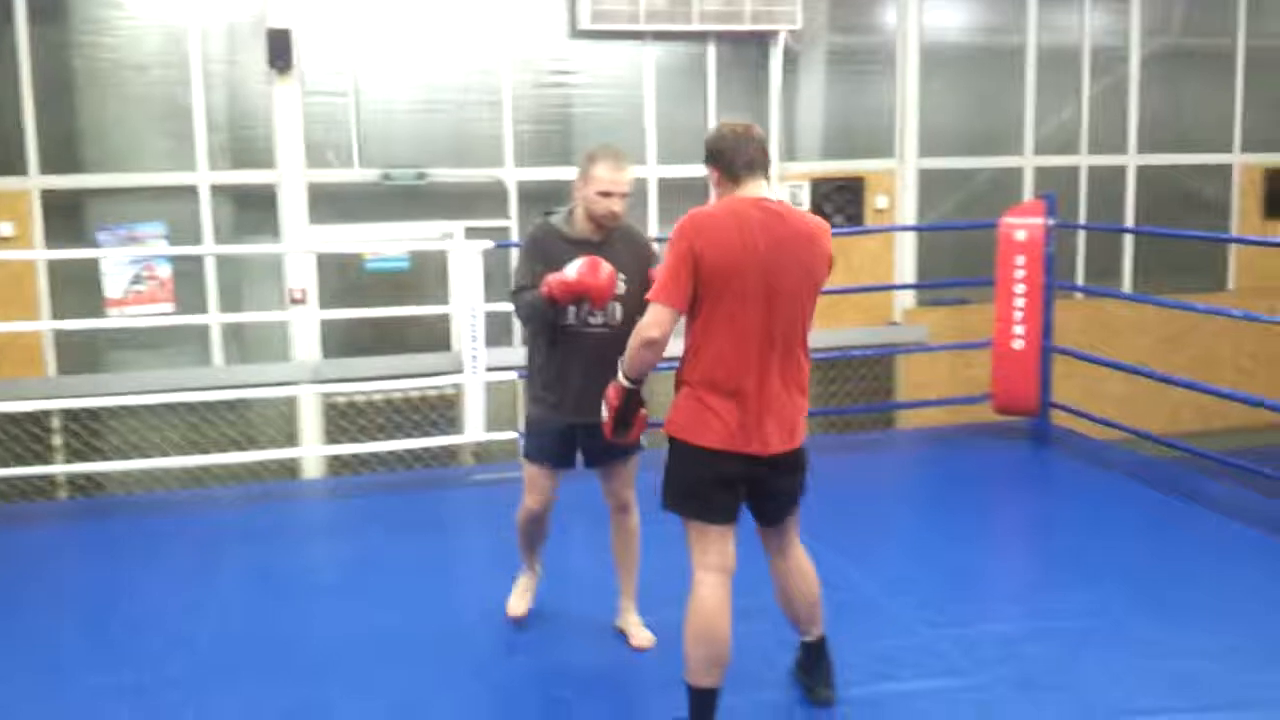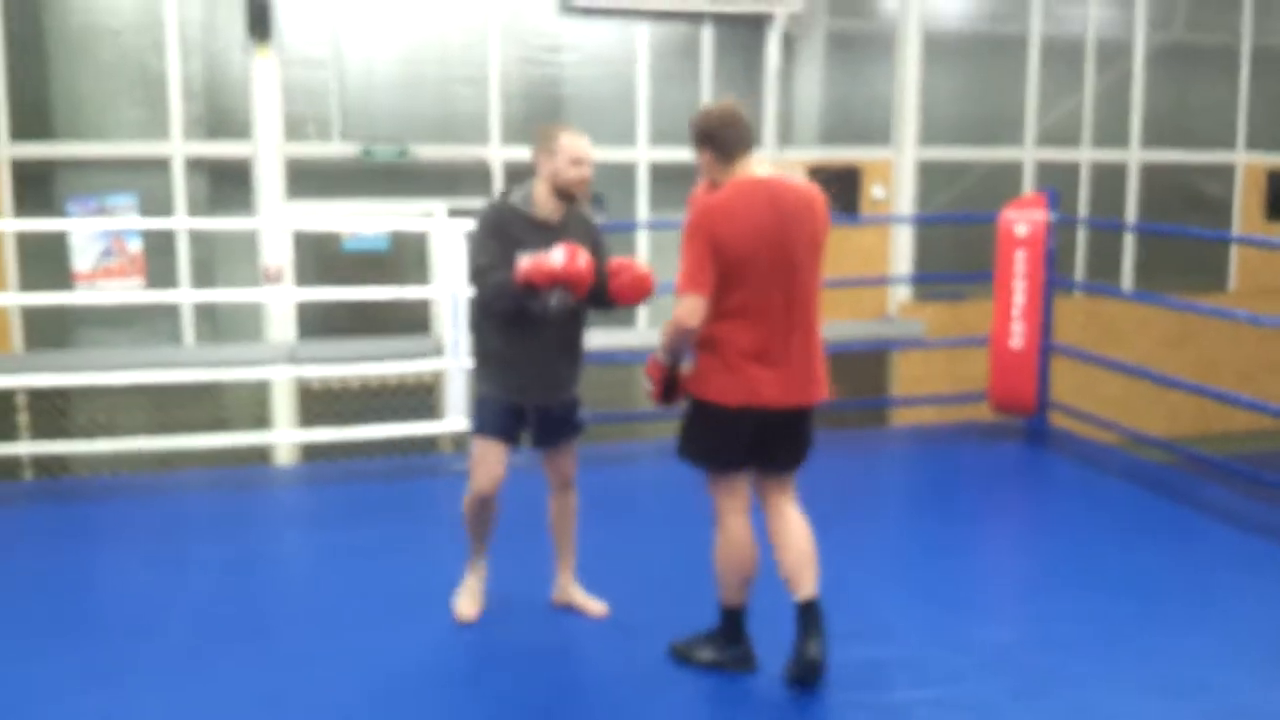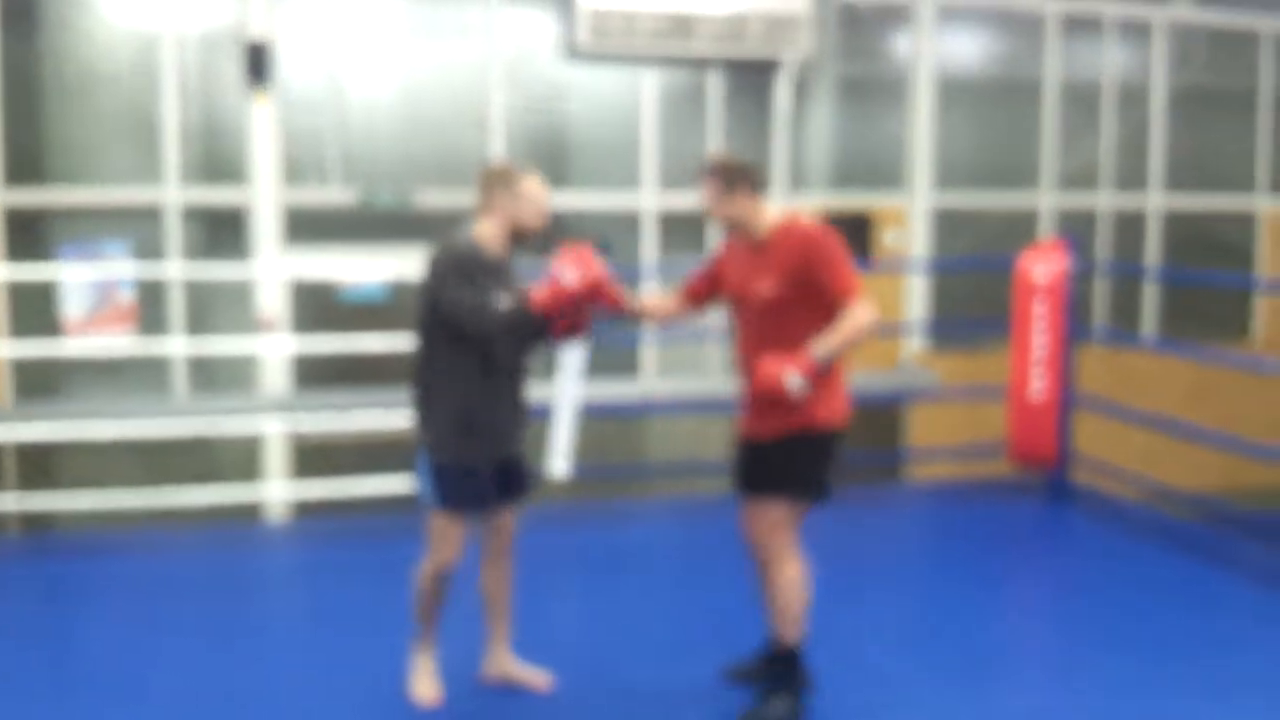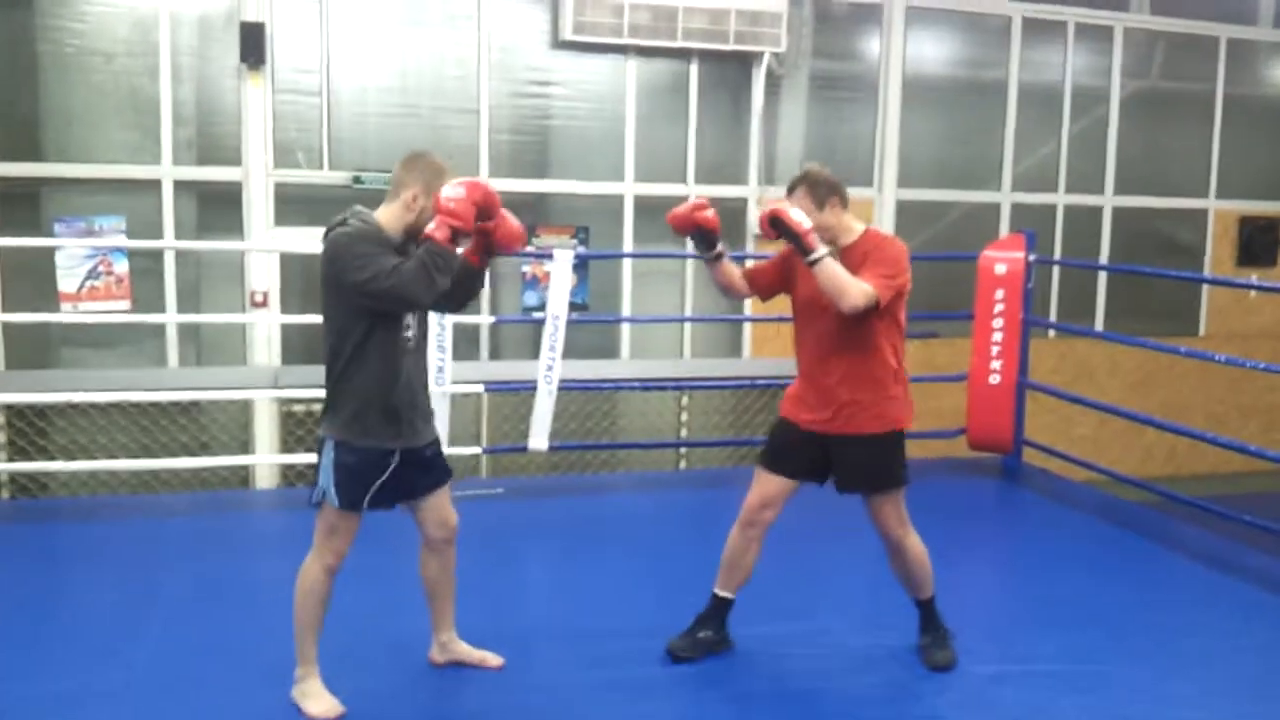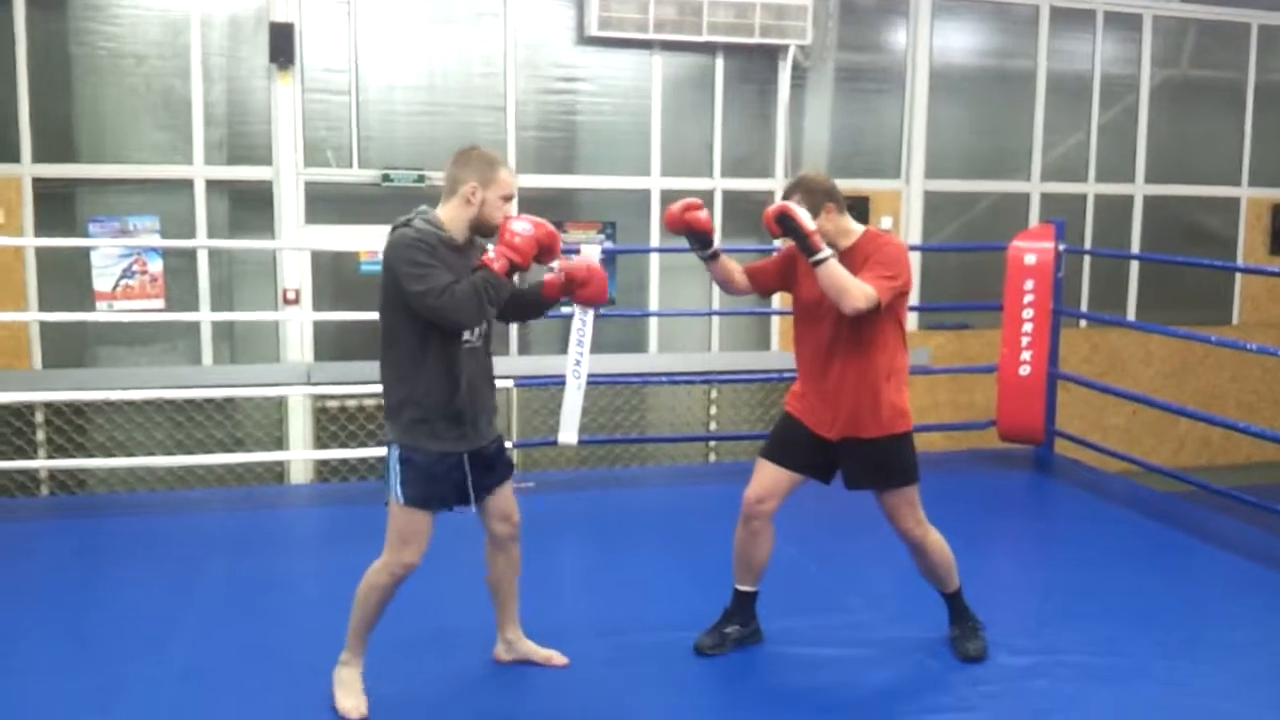
dt=1s
person 1, frame 1
left shoulder: (698, 228)
right shoulder: (815, 234)
left elbow: (654, 331)
left wrist: (624, 384)
left hip: (707, 426)
right hip: (781, 425)
left knee: (712, 573)
right knee: (785, 548)
right ankle: (818, 666)
person 1, frame 2
left shoulder: (710, 213)
right shoulder: (811, 199)
left elbow: (689, 317)
left wrist: (664, 359)
left hip: (727, 385)
right hip: (796, 384)
left knee: (732, 509)
right knee: (782, 501)
left ankle: (732, 638)
right ankle: (810, 629)
person 1, frame 3
left shoulder: (810, 239)
right shoulder: (732, 256)
left elbow: (862, 315)
right elbow: (674, 306)
left wrist: (807, 365)
left hip: (805, 417)
right hip: (763, 417)
left knee: (775, 540)
right knee: (763, 535)
right ankle: (783, 658)
person 1, frame 4
left shoulder: (887, 252)
right shoulder: (798, 256)
left elbow: (851, 300)
right elbow: (740, 287)
left wrist: (808, 243)
right wrist: (711, 248)
left hip: (871, 419)
right hip: (806, 412)
left knee: (894, 530)
right knee: (755, 513)
left ankle: (932, 626)
right ankle: (712, 624)
person 1, frame 5
left shoulder: (887, 251)
right shoulder: (798, 256)
left elbow: (854, 301)
right elbow: (739, 282)
left wrist: (811, 243)
right wrist: (706, 247)
left hip: (877, 418)
right hip: (811, 411)
left knee: (911, 527)
right knee: (755, 504)
left ankle: (962, 617)
right ankle: (741, 616)
person 2, frame 1
left shoulder: (635, 245)
right shoulder: (543, 239)
right elbow: (525, 309)
right wrist: (557, 288)
right hip: (553, 399)
left knee: (623, 503)
right knee: (535, 504)
left ankle: (628, 610)
right ankle: (529, 572)
person 2, frame 2
left shoulder: (583, 227)
right shoulder: (498, 220)
left elbow: (597, 292)
right elbow: (490, 293)
left wrist: (622, 286)
right wrist: (532, 274)
left hip: (558, 378)
right hip: (501, 377)
left knee: (563, 480)
right knee: (485, 485)
left ankle: (566, 583)
right ankle: (475, 569)
person 2, frame 3
left shoulder: (500, 264)
right shoulder: (454, 263)
right elbow: (487, 327)
left wrist: (562, 317)
right wrist: (551, 295)
left hip: (500, 432)
right hip: (454, 436)
left knee: (502, 542)
right knee: (444, 556)
left ankle: (499, 657)
right ankle: (423, 652)
person 2, frame 4
left shoulder: (405, 246)
right shoulder: (348, 245)
left elbow: (449, 296)
right elbow: (412, 289)
left wrist: (481, 249)
right wrist: (446, 230)
left hip: (411, 425)
right hip: (356, 431)
left knee: (443, 531)
right knee: (329, 553)
left ankle: (445, 641)
person 2, frame 5
left shoulder: (469, 246)
right shoulder: (411, 245)
left elbow: (509, 307)
right elbow: (457, 309)
left wrist: (559, 284)
right wrist: (505, 259)
left hip: (474, 425)
right hip: (424, 433)
left knee: (506, 528)
right knee: (403, 556)
left ankle: (511, 639)
right ankle: (349, 664)
